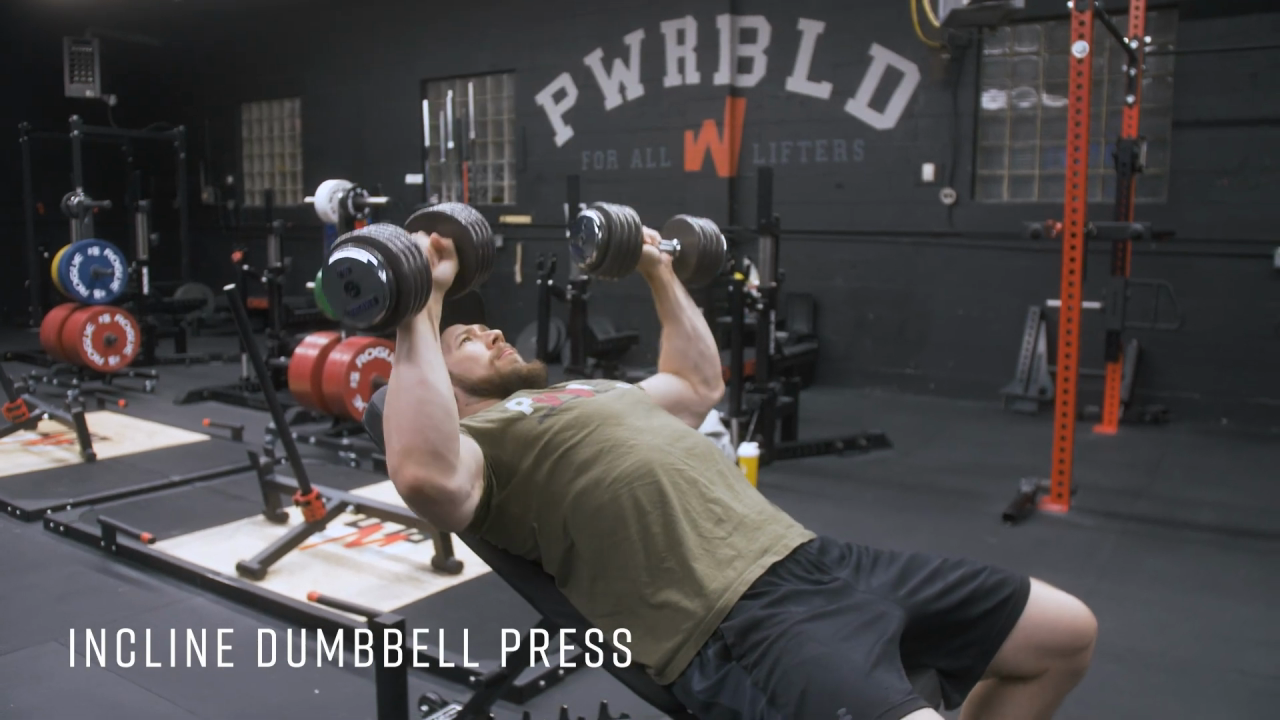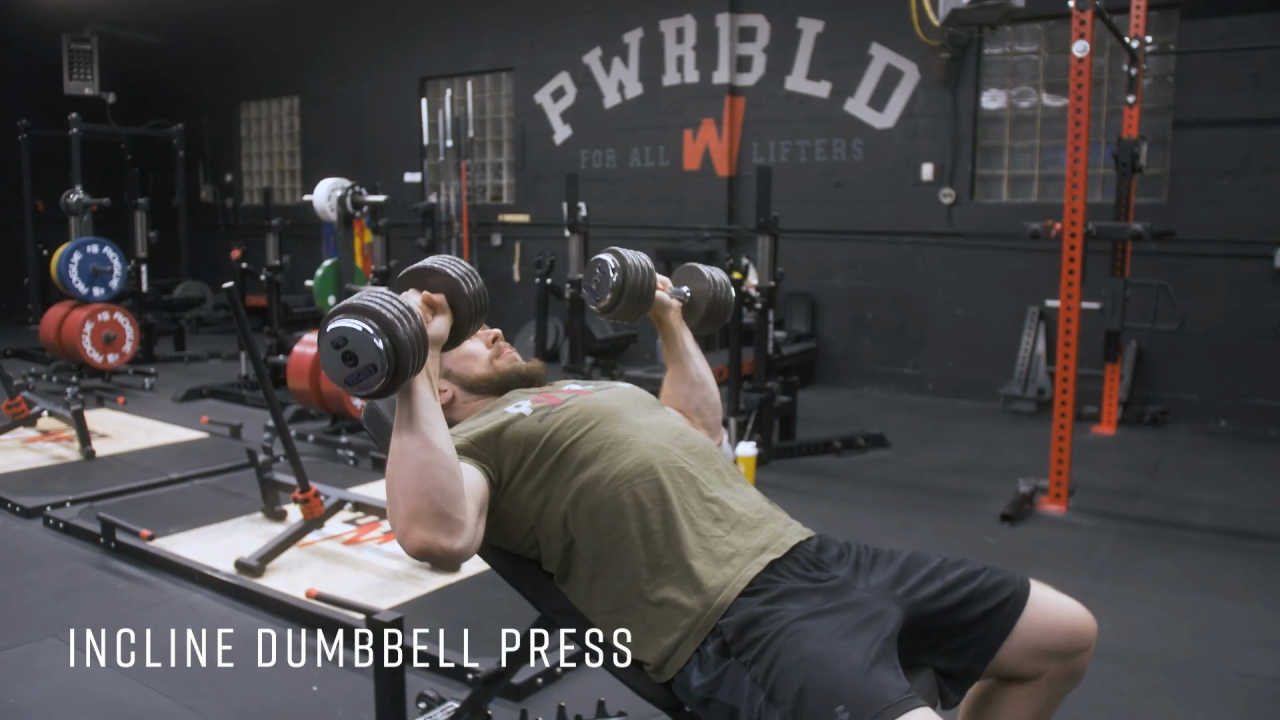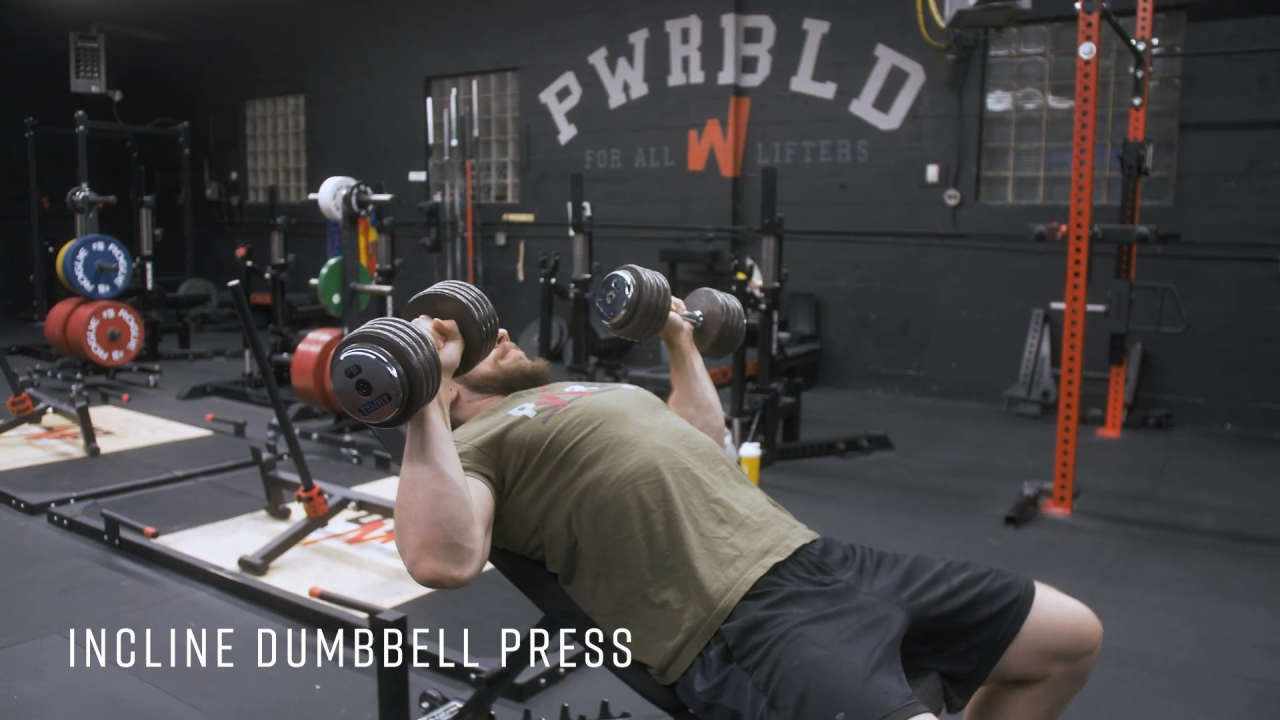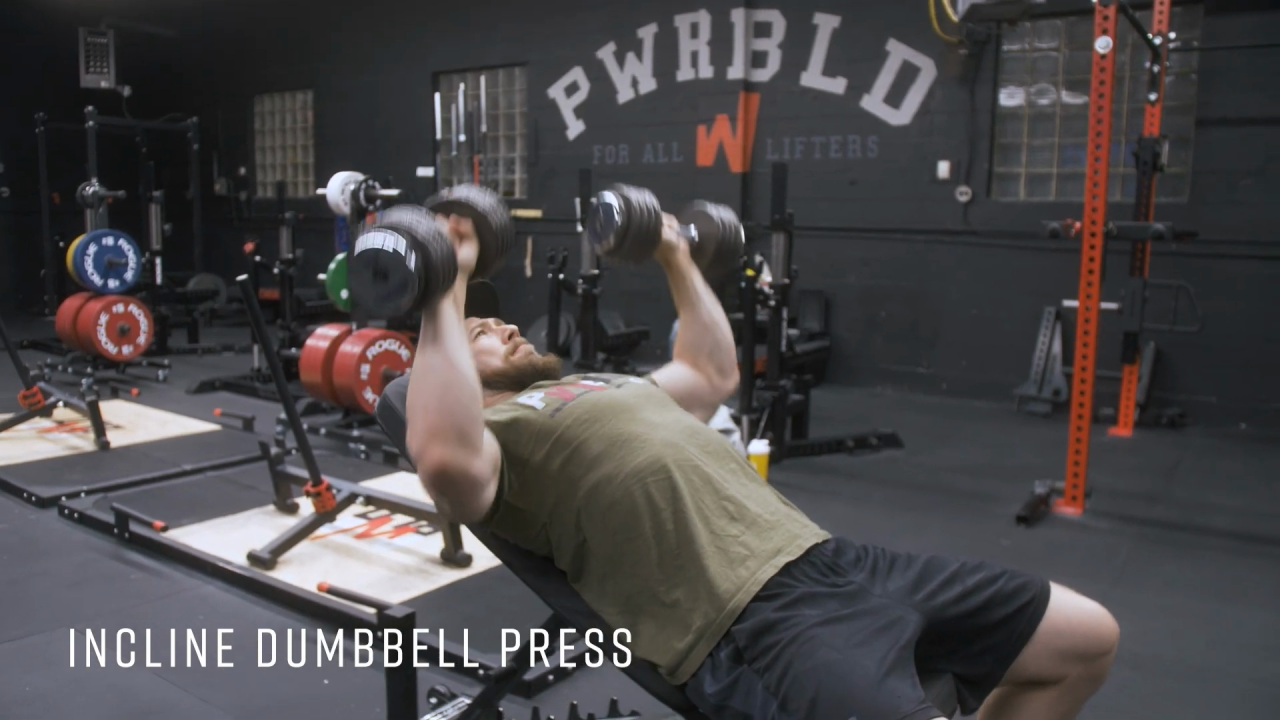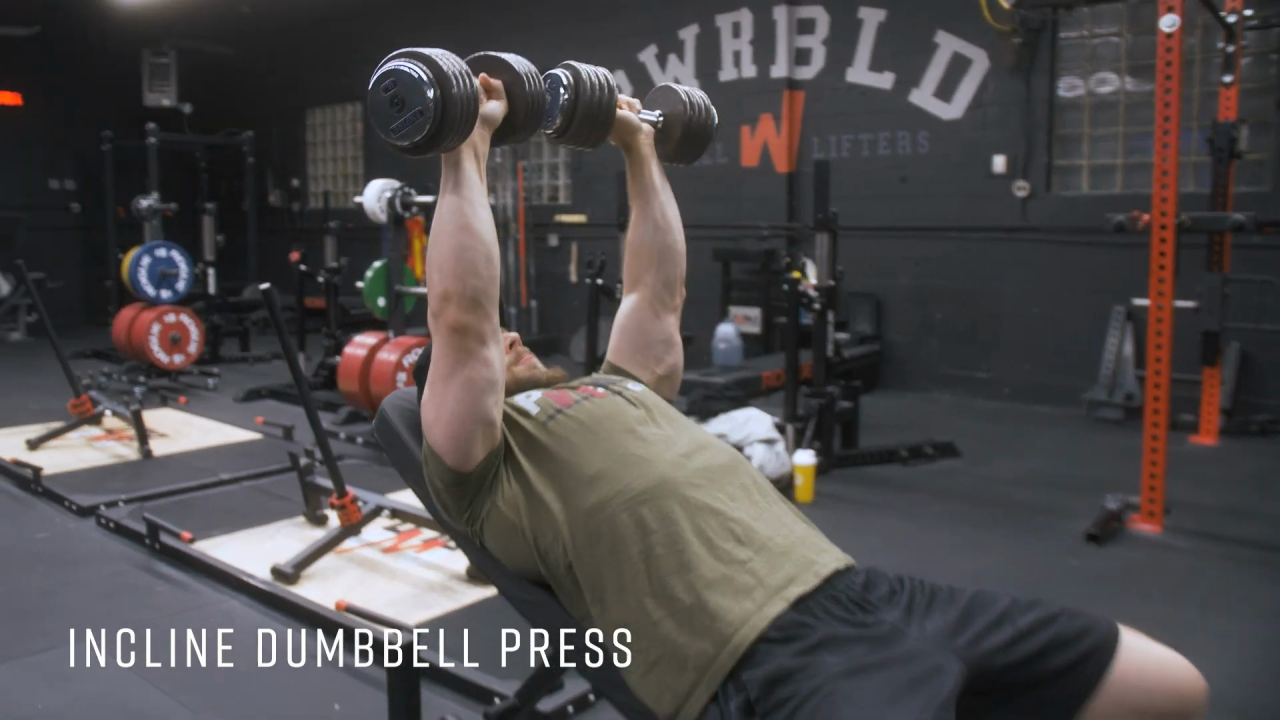
dt=0.4s
person 1, frame 1
left shoulder: (582, 395)
right shoulder: (475, 442)
left elbow: (701, 384)
right elbow: (428, 477)
left wrist: (660, 274)
right wrist: (420, 308)
left hip: (808, 557)
right hip: (736, 623)
left knee: (1066, 635)
person 1, frame 2
left shoulder: (579, 396)
right shoulder: (471, 446)
left elbow: (702, 428)
right elbow: (435, 534)
left wrist: (670, 320)
right wrist: (413, 362)
left hip: (807, 558)
right hip: (734, 620)
left knee: (1065, 637)
person 1, frame 3
left shoulder: (586, 395)
right shoulder: (472, 448)
right elbow: (442, 560)
left wrist: (680, 341)
right wrist: (428, 391)
left hip: (814, 561)
right hip: (739, 623)
left knee: (1071, 638)
person 1, frame 4
left shoulder: (603, 385)
right shoulder: (493, 434)
left elbow: (716, 376)
right elbow: (448, 456)
left wrist: (676, 258)
right wrist: (443, 294)
left hip: (823, 561)
right hip: (743, 627)
left knee: (1086, 640)
person 1, frame 5
left shoulder: (615, 392)
right shoulder: (485, 456)
left elbow: (658, 294)
right elbow: (461, 320)
left wrist: (638, 151)
right wrist: (471, 148)
left hip: (855, 598)
